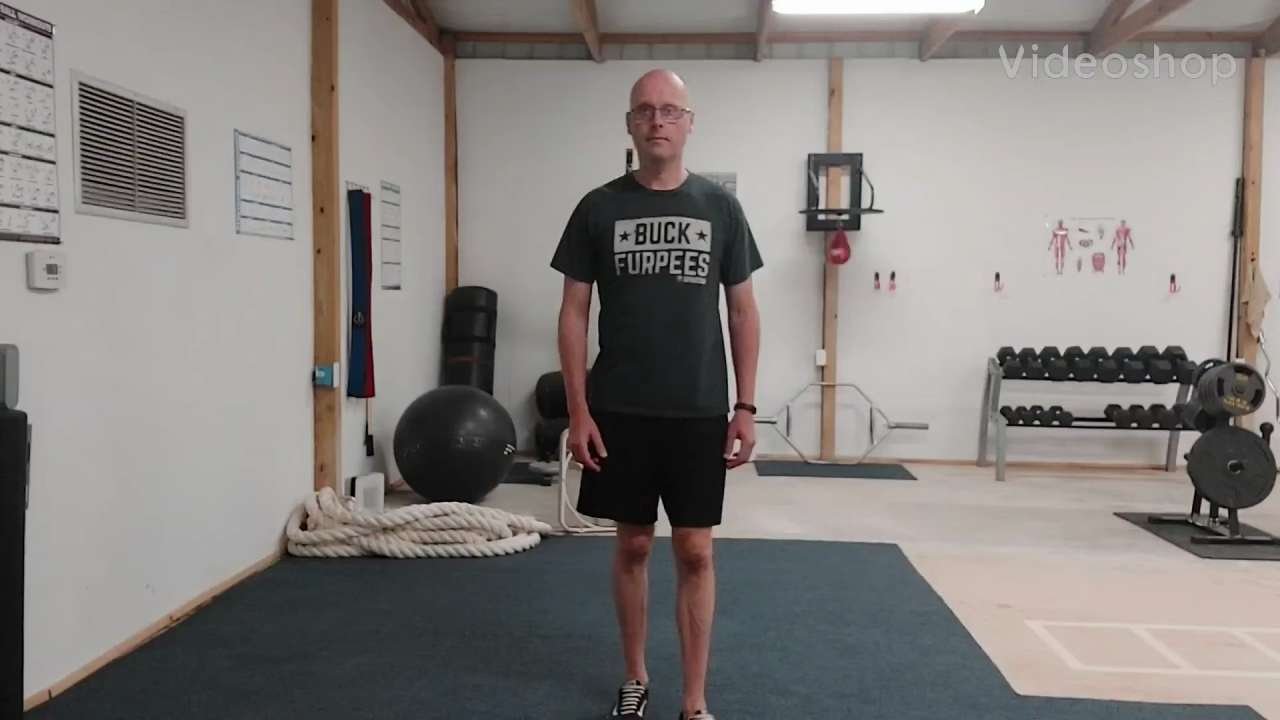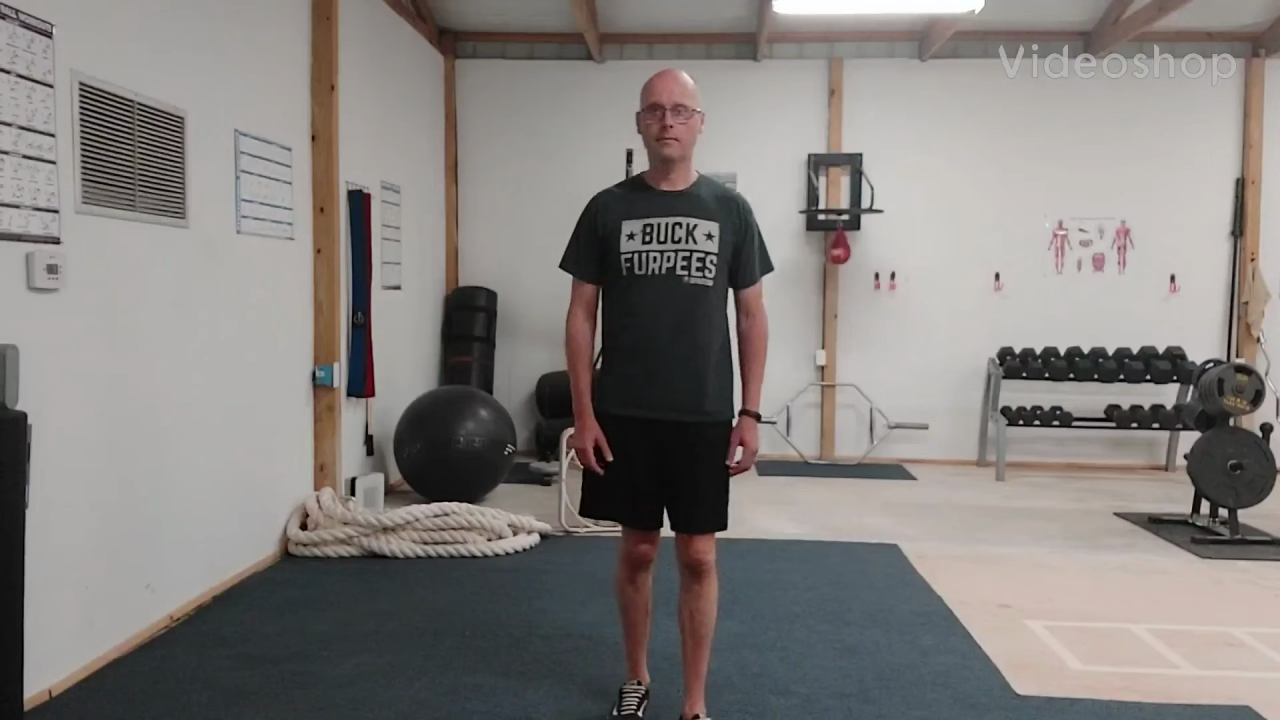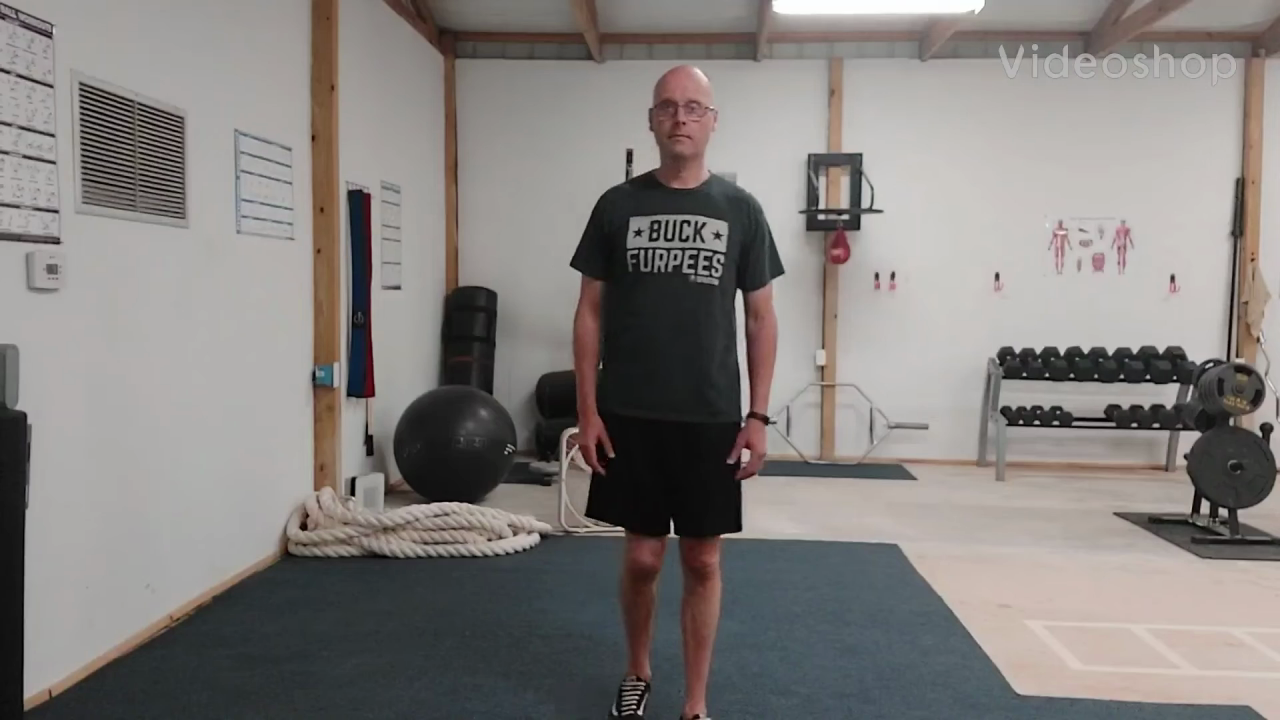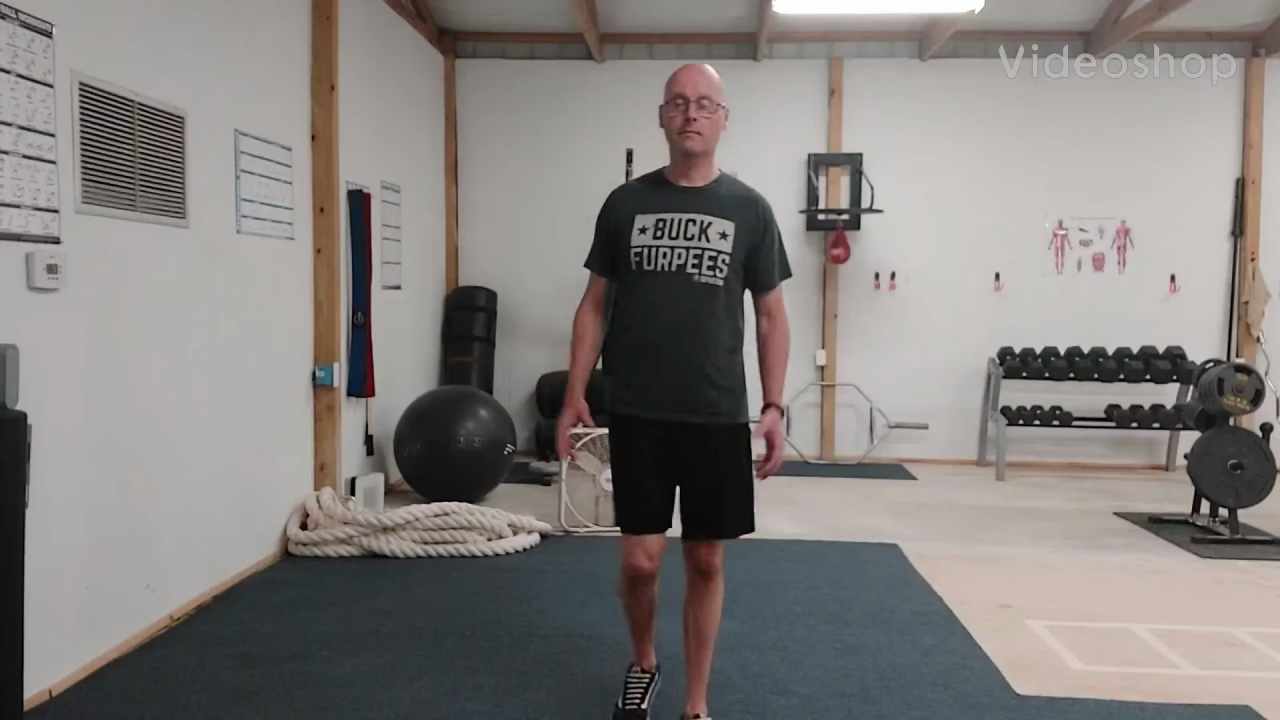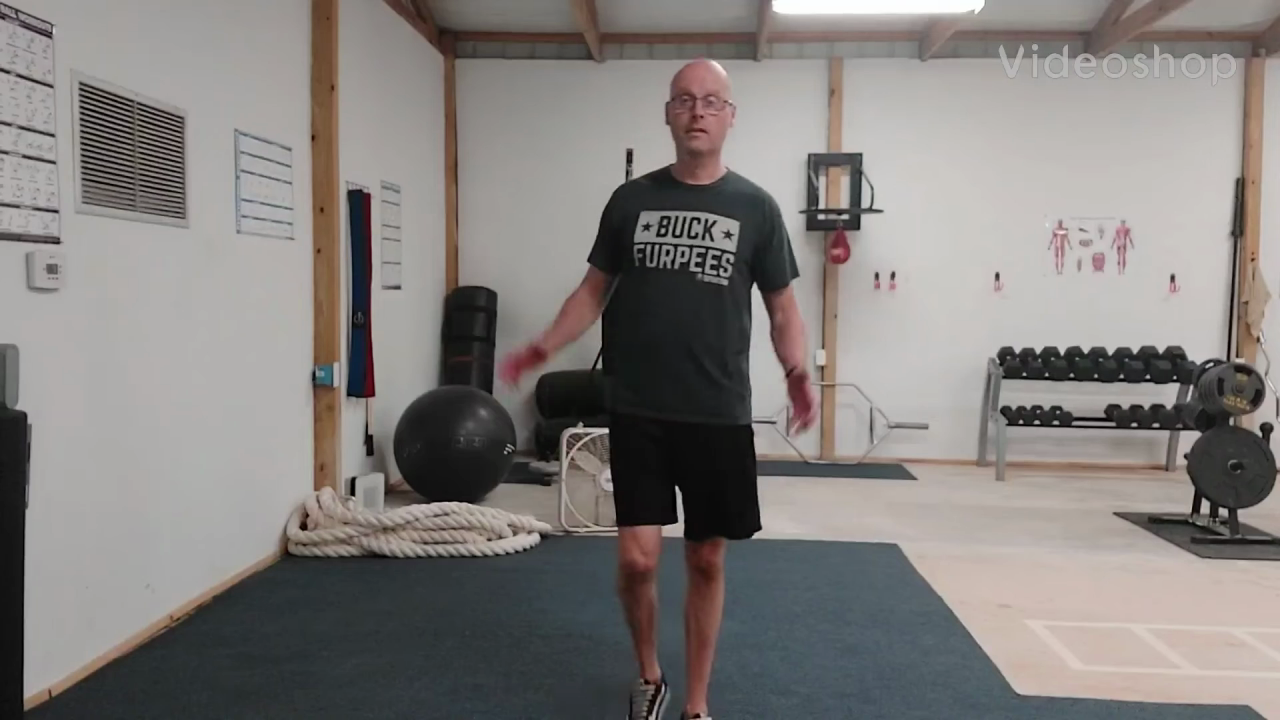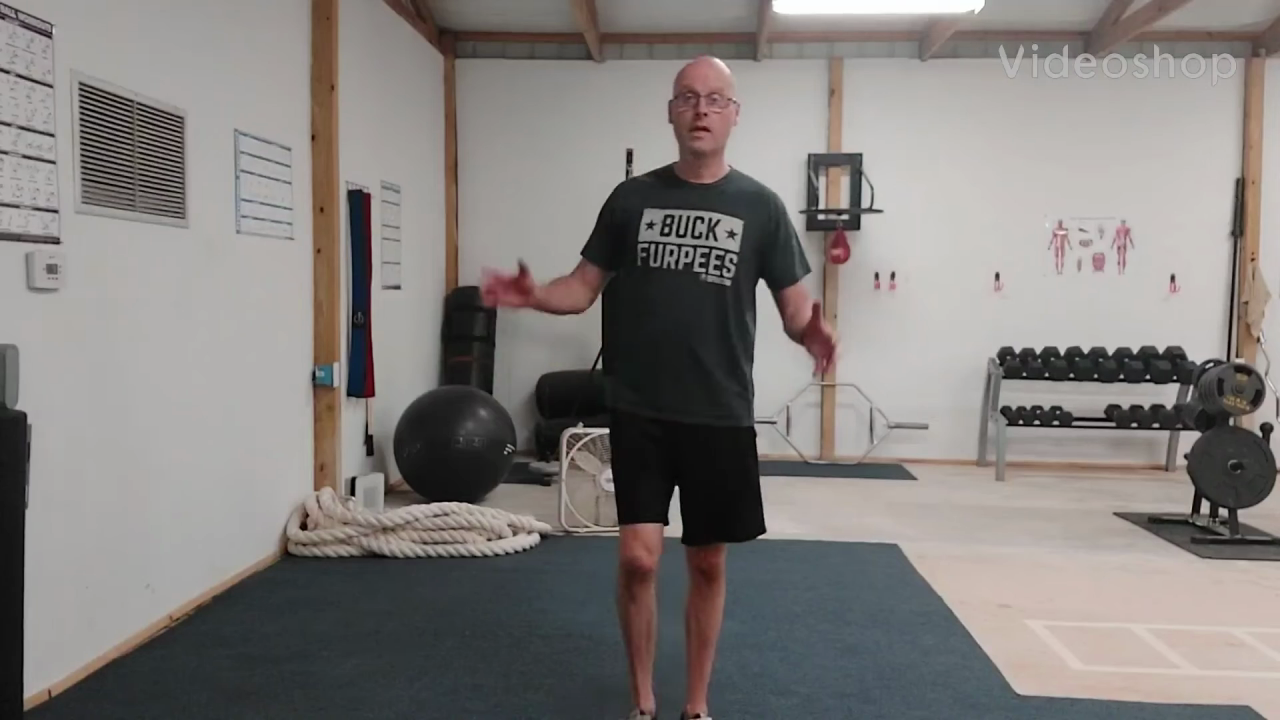
dt=0.1s
person 1, frame 1
left shoulder: (720, 206)
right shoulder: (598, 208)
left elbow: (743, 310)
right elbow: (574, 312)
left wrist: (745, 405)
right wrist: (578, 409)
left hip: (698, 411)
right hip: (620, 411)
left knee: (695, 553)
right knee: (632, 546)
person 1, frame 2
left shoulder: (730, 209)
right shoulder: (607, 208)
left elbow: (752, 314)
right elbow: (582, 314)
left wrist: (750, 412)
right wrist: (584, 412)
left hip: (704, 416)
right hip: (626, 414)
left knee: (698, 558)
right knee: (637, 552)
person 1, frame 3
left shoulder: (740, 209)
right shoulder: (617, 205)
left elbow: (760, 316)
right elbow: (591, 309)
left wrist: (757, 414)
right wrist: (586, 409)
left hip: (711, 417)
right hip: (631, 415)
left knee: (702, 561)
right knee: (642, 558)
person 1, frame 4
left shoulder: (749, 208)
right shoulder: (626, 202)
left elbow: (771, 316)
right elbow: (595, 306)
left wrist: (773, 407)
right wrist: (574, 394)
left hip: (719, 418)
right hip: (638, 415)
left knee: (705, 562)
right knee: (640, 561)
right ankle: (643, 661)
person 1, frame 5
left shoulder: (756, 207)
right shoulder: (631, 199)
left elbow: (784, 310)
right elbow: (594, 292)
left wrist: (796, 371)
right wrist: (546, 344)
left hip: (718, 416)
right hip: (638, 412)
left knee: (706, 562)
right knee: (637, 559)
person 1, frame 6
left shoulder: (760, 206)
right shoulder: (632, 197)
left elbow: (793, 306)
right elbow: (585, 285)
left wrist: (811, 332)
right wrist: (533, 295)
left hip: (721, 418)
right hip: (638, 412)
left knee: (708, 565)
right knee: (638, 558)
